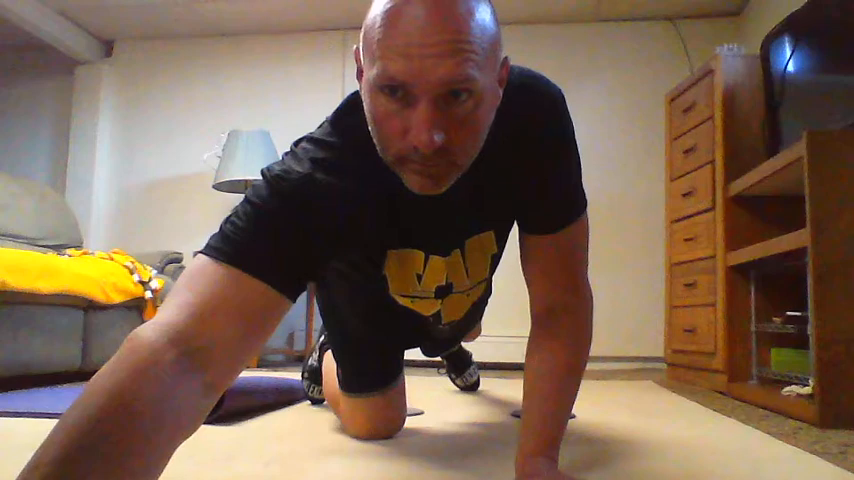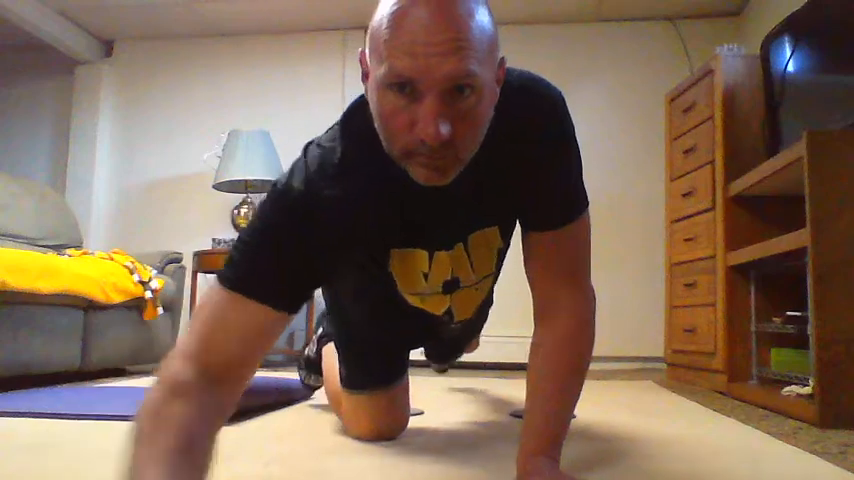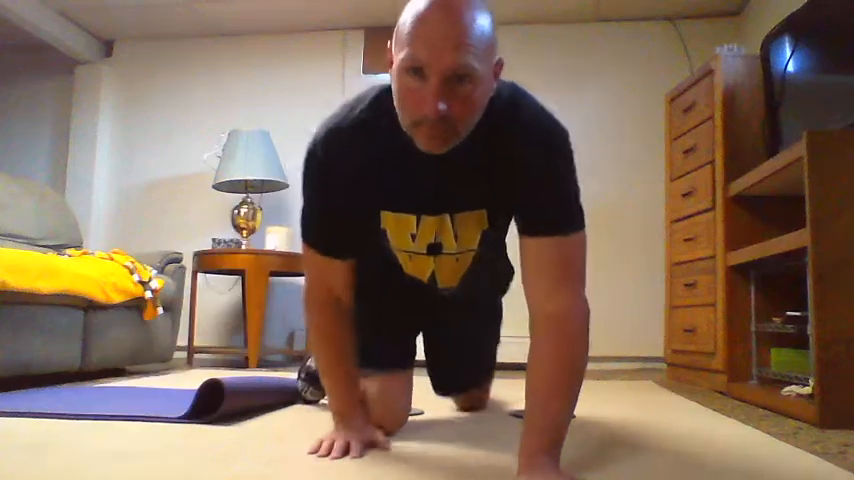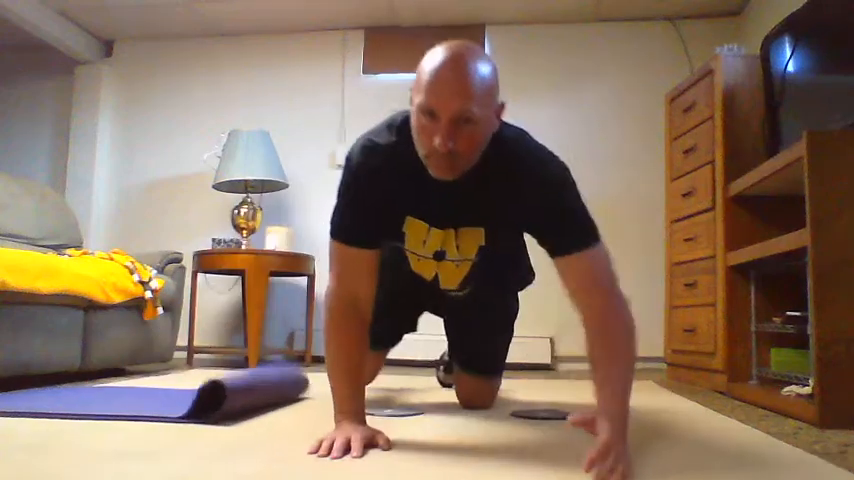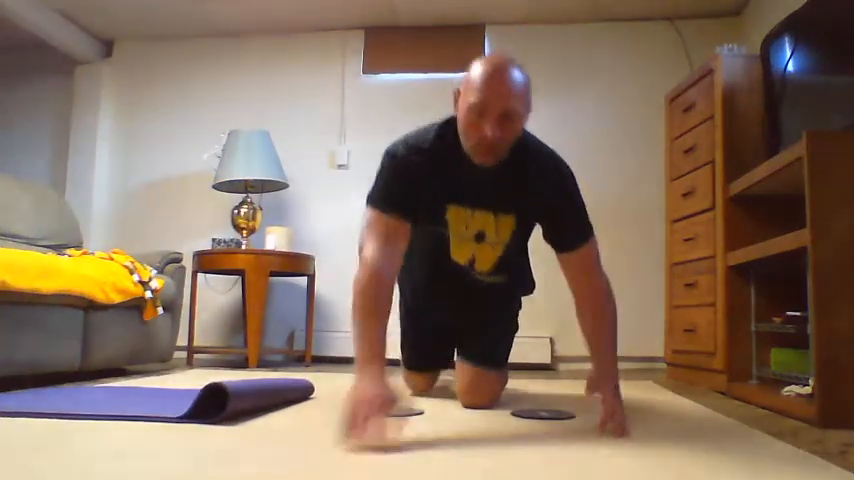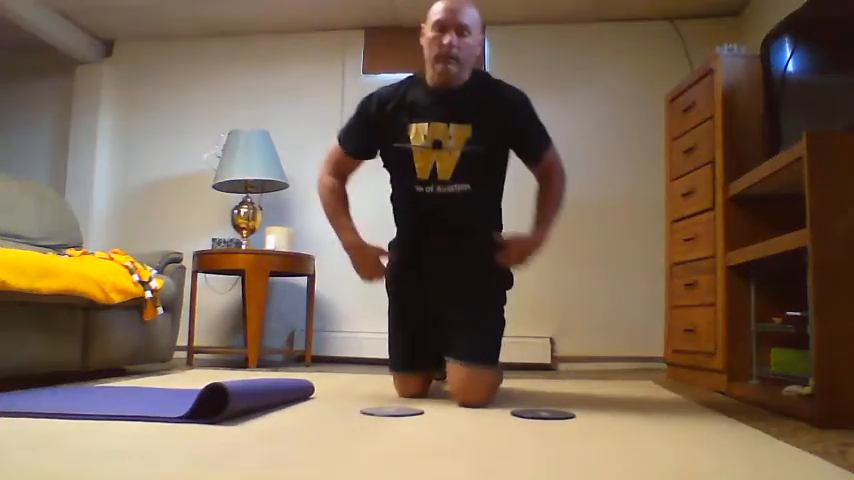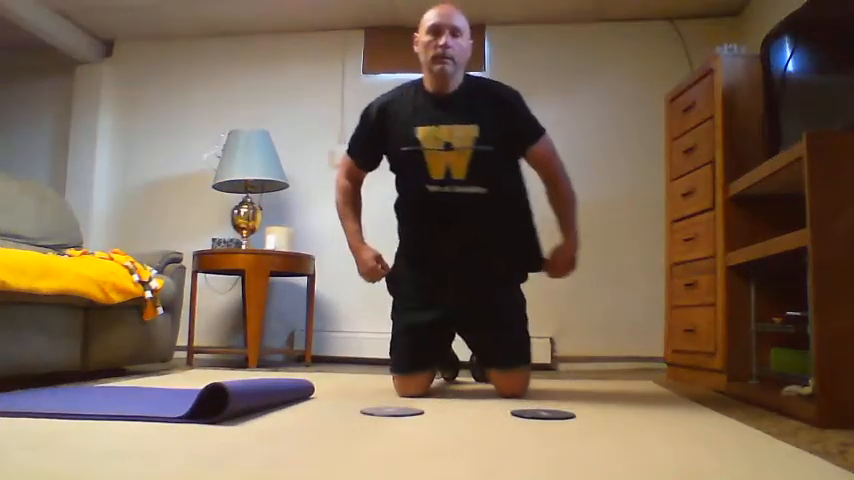
dt=0.4s
person 1, frame 1
left shoulder: (536, 117)
right shoulder: (313, 178)
left elbow: (560, 304)
right elbow: (183, 353)
left hip: (459, 295)
right hip: (366, 297)
left knee: (455, 333)
left ankle: (446, 347)
right ankle: (327, 360)
person 1, frame 2
left shoulder: (539, 119)
right shoulder: (319, 186)
left elbow: (563, 300)
right elbow: (200, 372)
left hip: (467, 289)
right hip: (371, 301)
left knee: (451, 347)
right ankle: (329, 350)
person 1, frame 3
left shoulder: (536, 138)
right shoulder: (340, 143)
left elbow: (559, 302)
right elbow: (327, 292)
right wrist: (347, 416)
left hip: (472, 286)
right hip: (382, 279)
left knee: (473, 401)
right knee: (384, 414)
left ankle: (444, 358)
right ankle: (329, 363)
person 1, frame 4
left shoulder: (535, 172)
right shoulder: (372, 159)
left elbow: (602, 299)
right elbow: (349, 292)
left wrist: (614, 416)
right wrist: (349, 417)
left hip: (487, 284)
right hip: (401, 269)
left knee: (477, 398)
right knee: (359, 370)
left ankle: (457, 359)
person 1, frame 5
left shoulder: (548, 174)
right shoulder: (411, 156)
left elbow: (589, 280)
right elbow: (377, 256)
left wrist: (608, 382)
right wrist: (369, 371)
left hip: (498, 286)
right hip: (430, 276)
left knee: (479, 395)
right knee: (419, 385)
left ankle: (471, 354)
right ankle: (445, 355)
person 1, frame 6
left shoulder: (506, 103)
right shoulder: (383, 104)
left elbow: (551, 173)
right elbow: (331, 175)
left wrist: (537, 236)
right wrist: (353, 244)
left hip: (477, 268)
right hip: (410, 267)
left knee: (472, 394)
right knee: (410, 390)
left ankle: (464, 356)
right ankle: (439, 350)
person 1, frame 7
left shoulder: (501, 102)
right shoulder: (385, 111)
left elbow: (552, 170)
right elbow: (348, 178)
left wrist: (569, 241)
right wrist: (357, 245)
left hip: (493, 270)
right hip: (418, 272)
left knee: (513, 388)
right knee: (411, 388)
left ankle: (479, 357)
right ankle: (440, 352)
